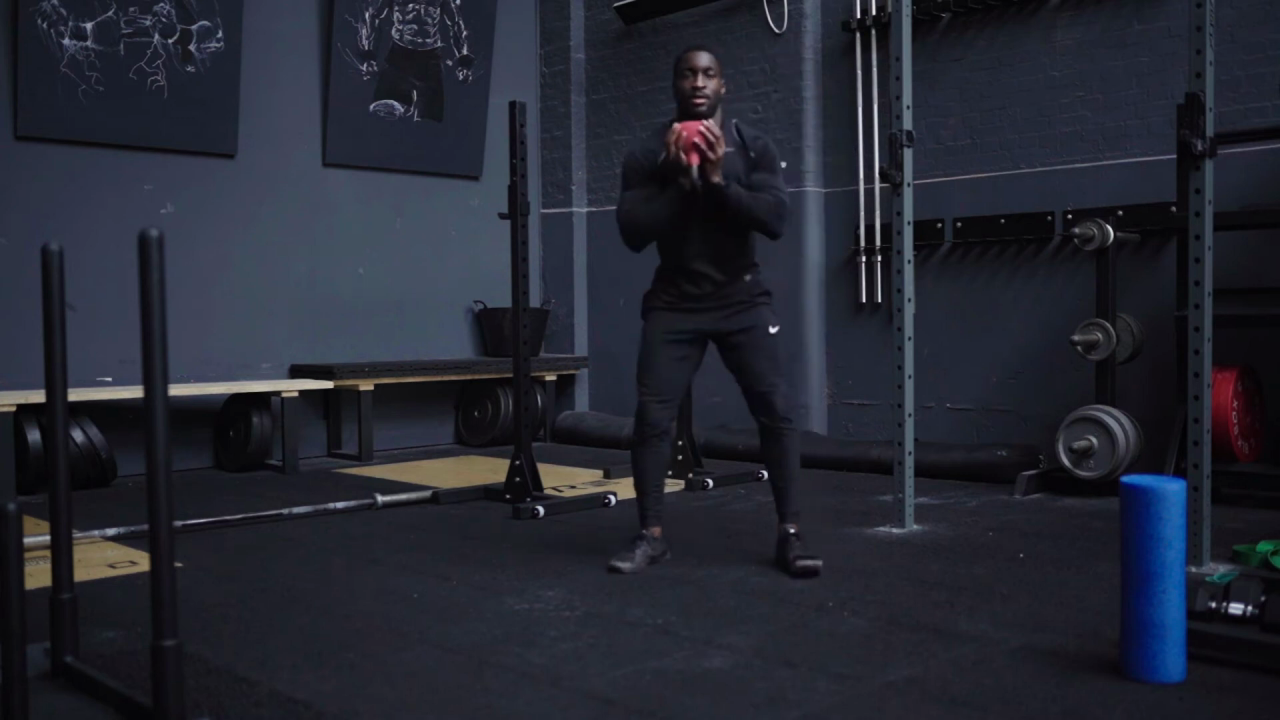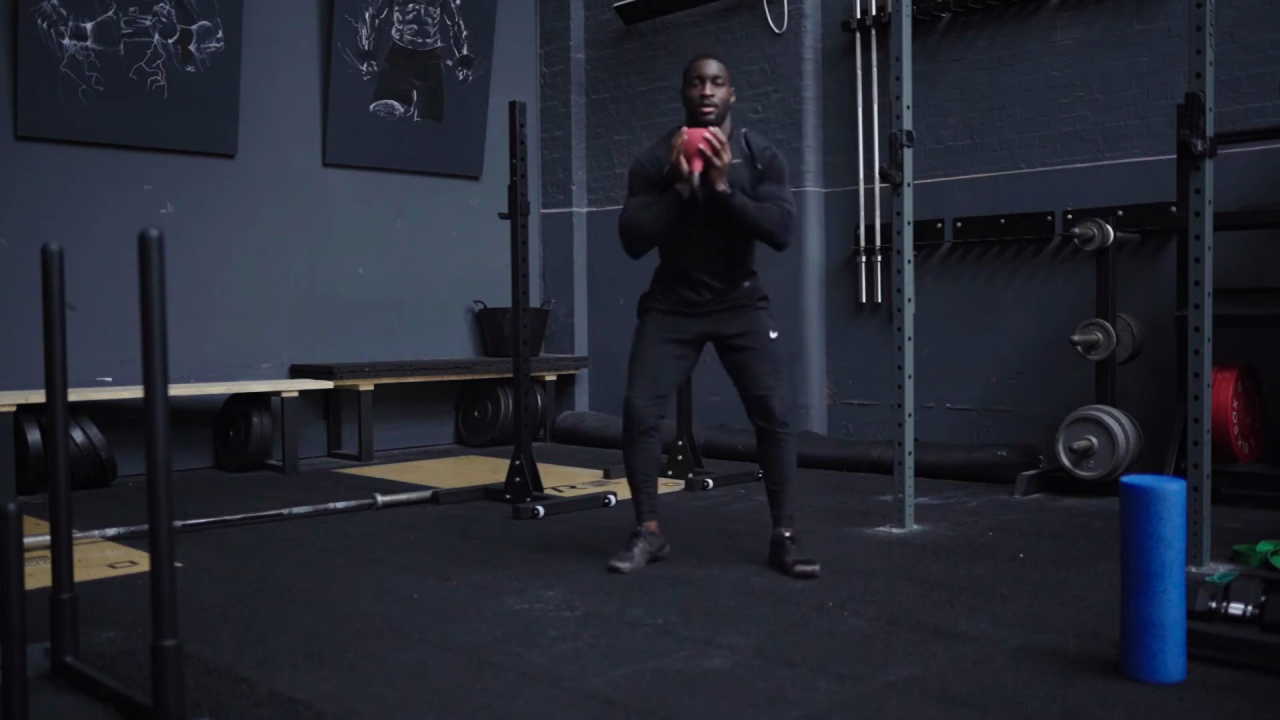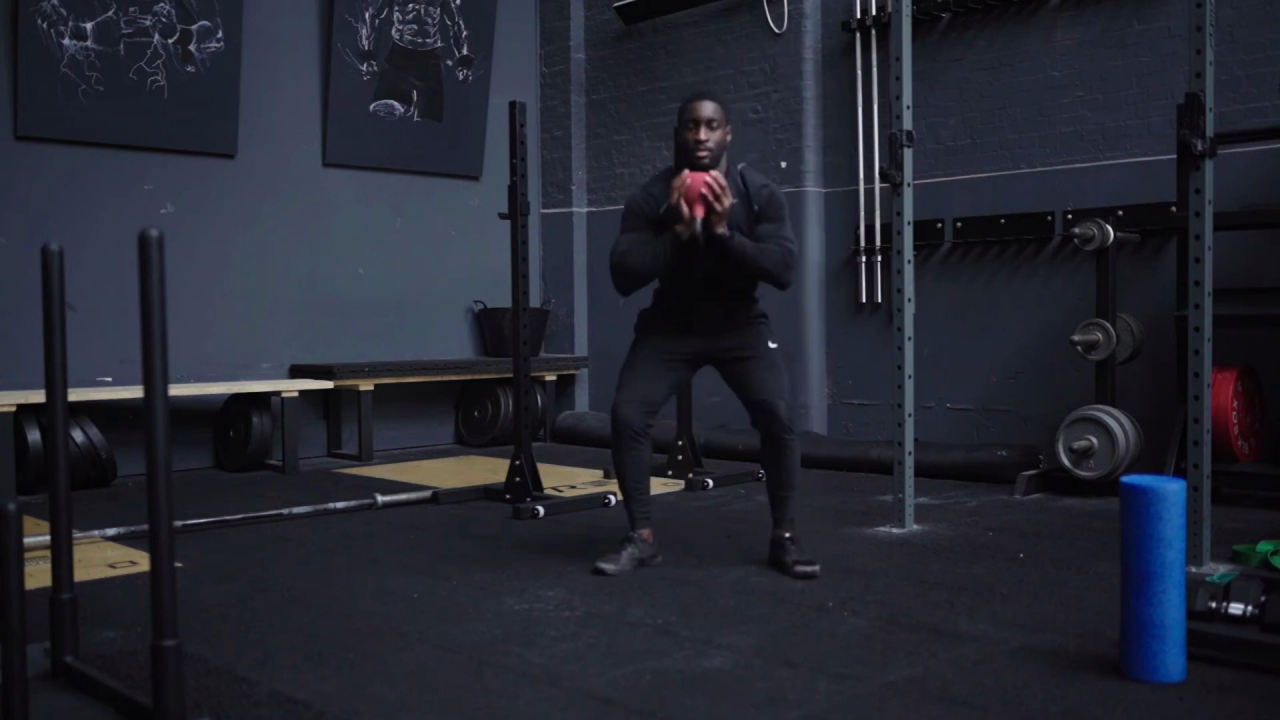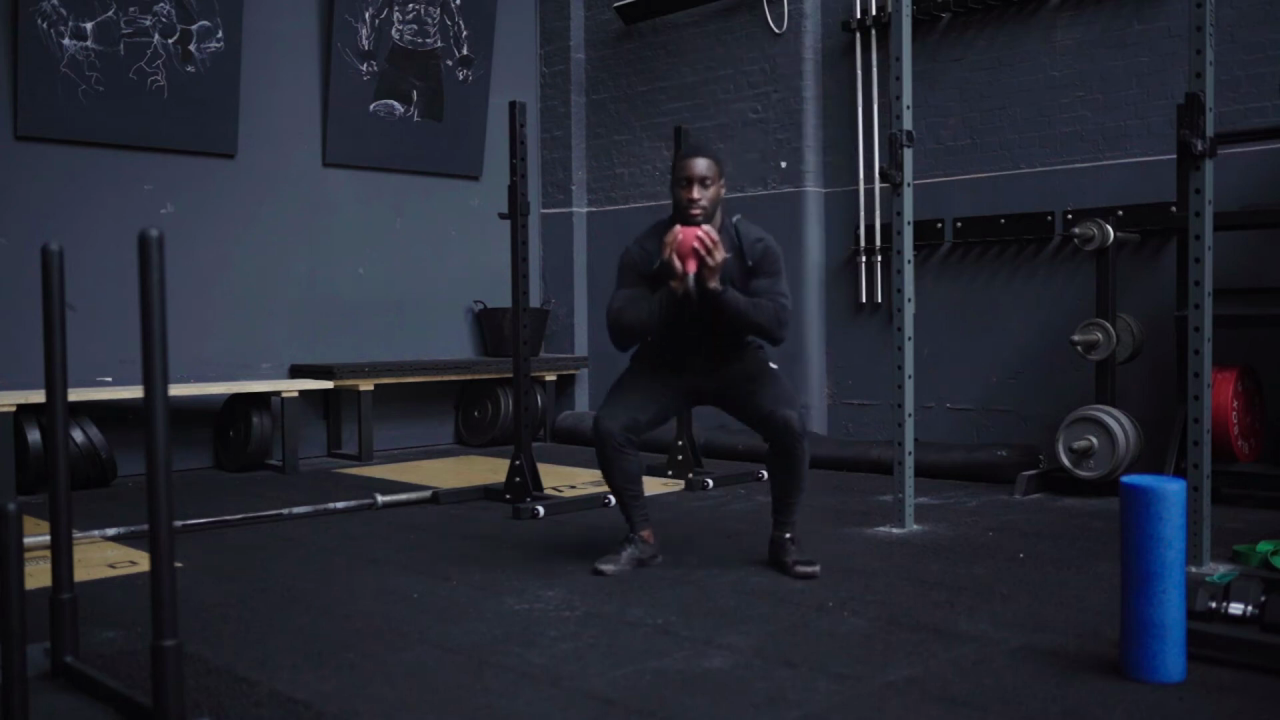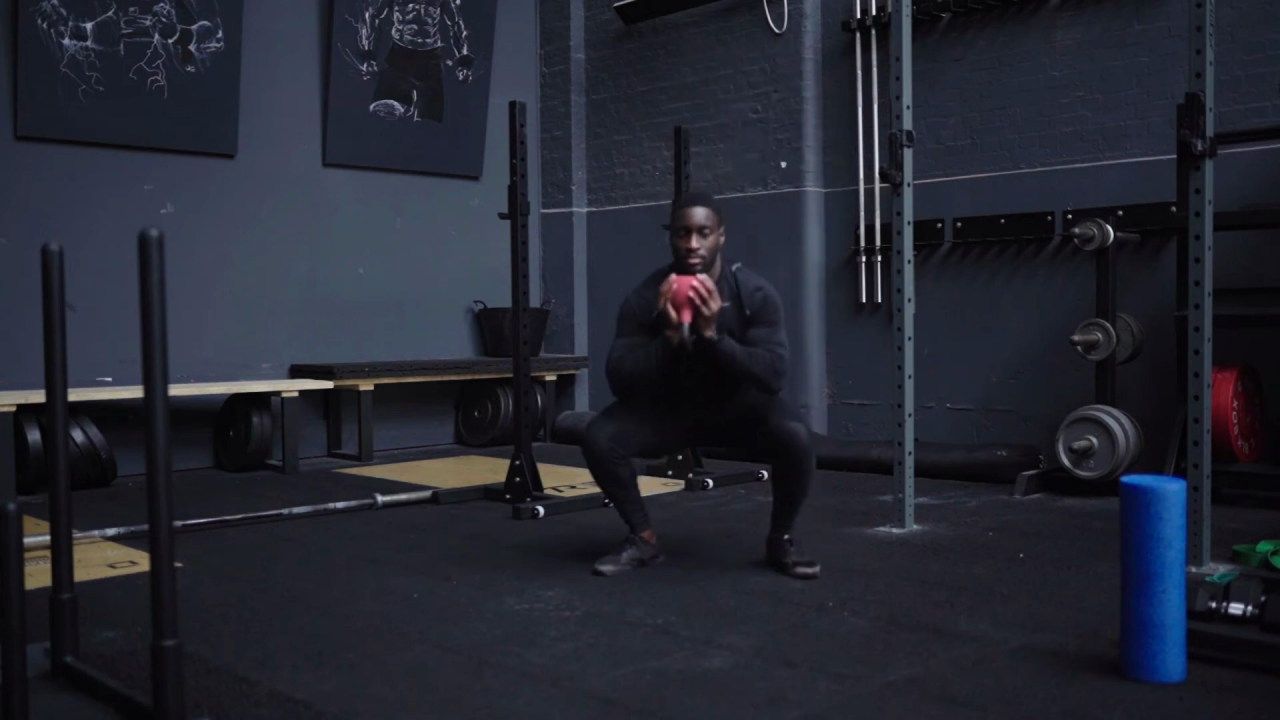
dt=0.2s
person 1, frame 1
left shoulder: (752, 146)
right shoulder: (648, 153)
left elbow: (775, 220)
right elbow: (633, 233)
left wrist: (719, 179)
right wrist: (682, 183)
left hip: (741, 299)
right hip: (674, 303)
left knee: (775, 410)
right knee: (652, 416)
left ankle: (789, 532)
right ankle: (651, 534)
person 1, frame 2
left shoulder: (761, 155)
right shoulder: (655, 159)
left elbow: (781, 231)
right elbow: (632, 240)
left wrist: (724, 188)
right wrist: (680, 190)
left hip: (740, 304)
right hip: (671, 306)
left knee: (773, 413)
right knee: (640, 410)
left ankle: (783, 536)
right ankle: (648, 532)
person 1, frame 3
left shoulder: (759, 192)
right shoulder: (652, 197)
left elbow: (783, 270)
right elbow: (624, 277)
left wrist: (723, 231)
right wrist: (678, 232)
left hip: (739, 325)
right hip: (669, 329)
left knee: (777, 416)
right knee: (628, 416)
left ankle: (783, 537)
right ankle: (642, 537)
person 1, frame 4
left shoulder: (755, 244)
right shoulder: (645, 249)
left elbow: (777, 326)
right elbow: (621, 332)
left wrist: (716, 287)
right wrist: (673, 289)
left hip: (736, 363)
right hip: (665, 367)
left knee: (789, 424)
right knee: (609, 427)
left ankle: (783, 539)
right ankle: (642, 538)
person 1, frame 5
left shoulder: (755, 293)
right shoulder: (645, 299)
left elbow: (773, 374)
right elbow: (620, 381)
left wrist: (713, 336)
right wrist: (669, 338)
left hip: (737, 404)
right hip: (666, 407)
left knee: (795, 437)
right knee: (599, 438)
left ankle: (780, 540)
right ankle: (643, 539)
